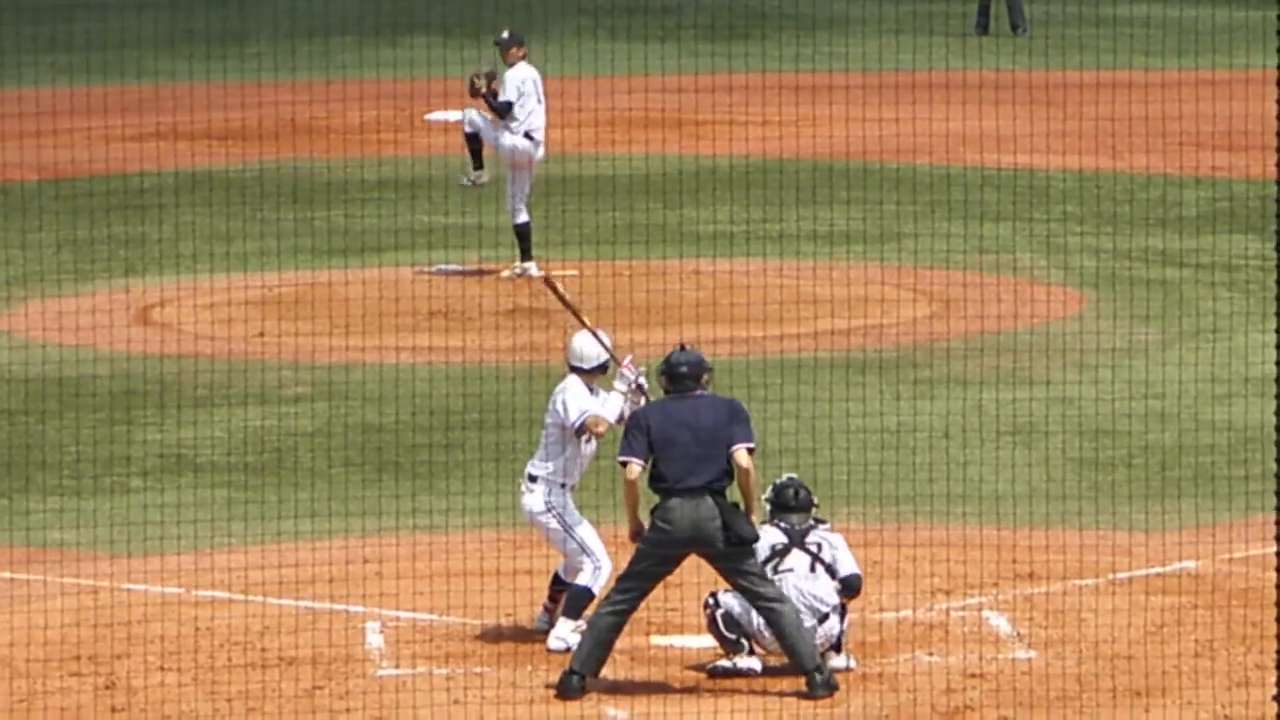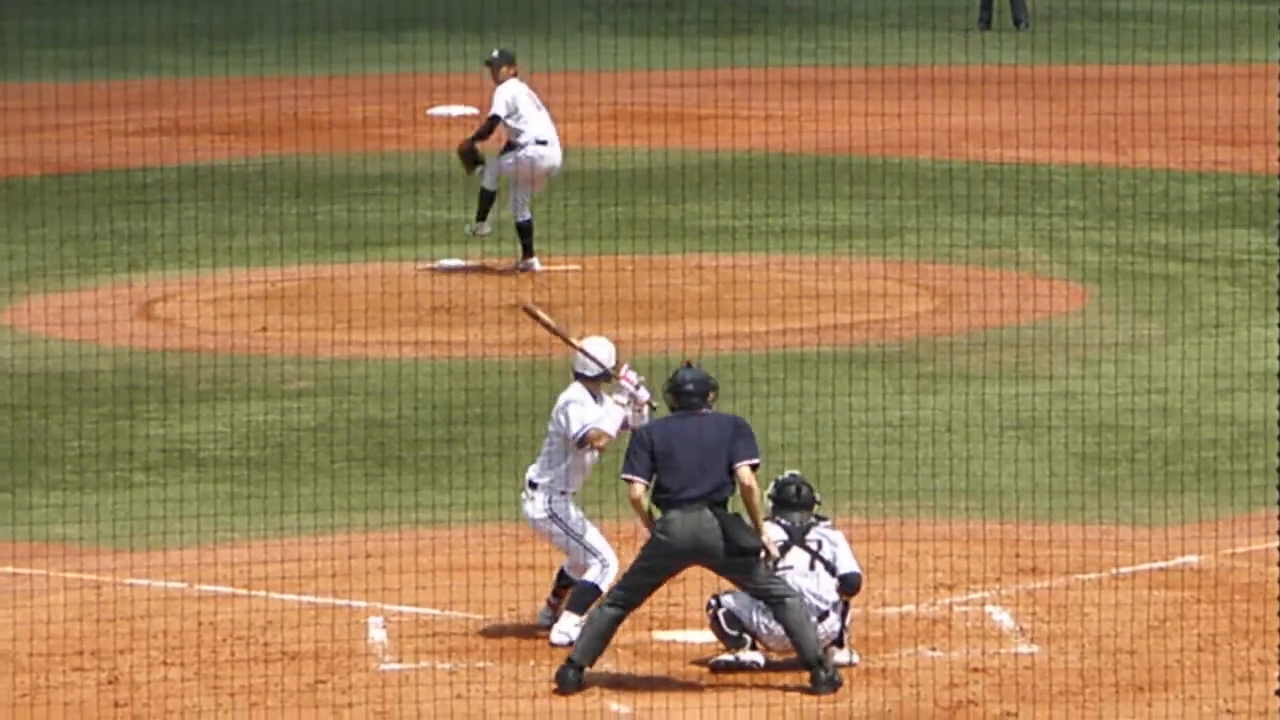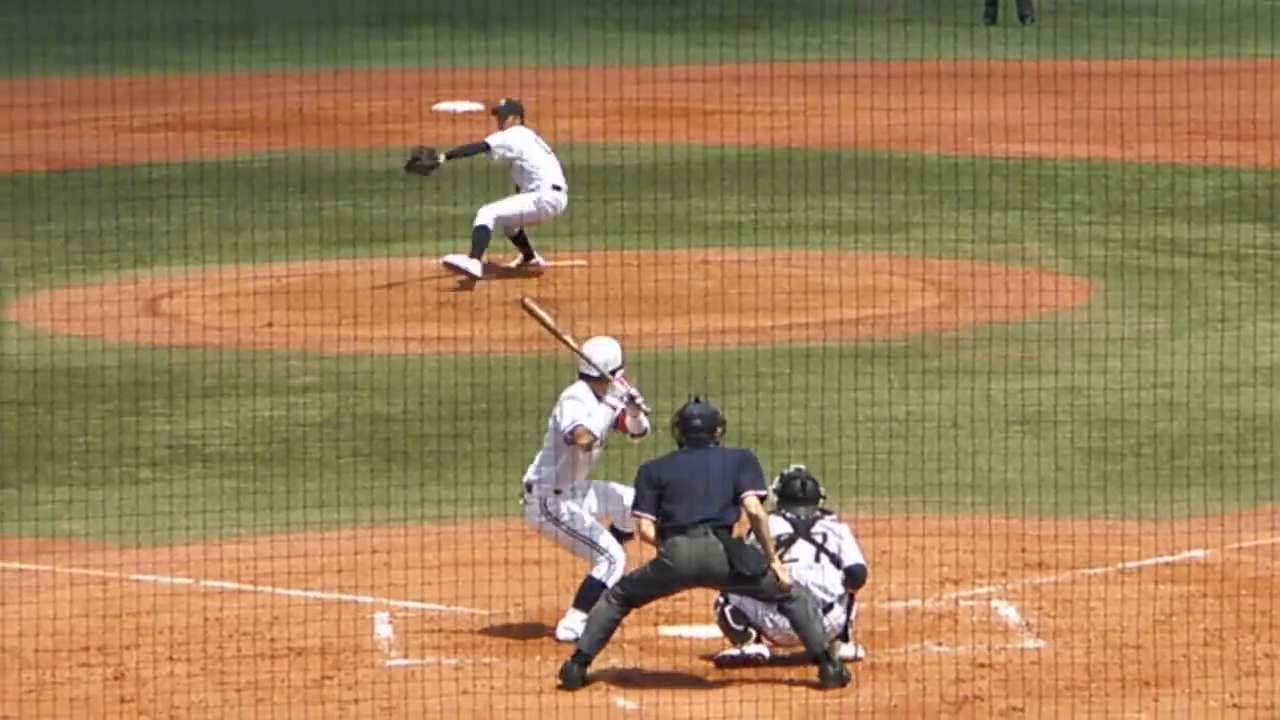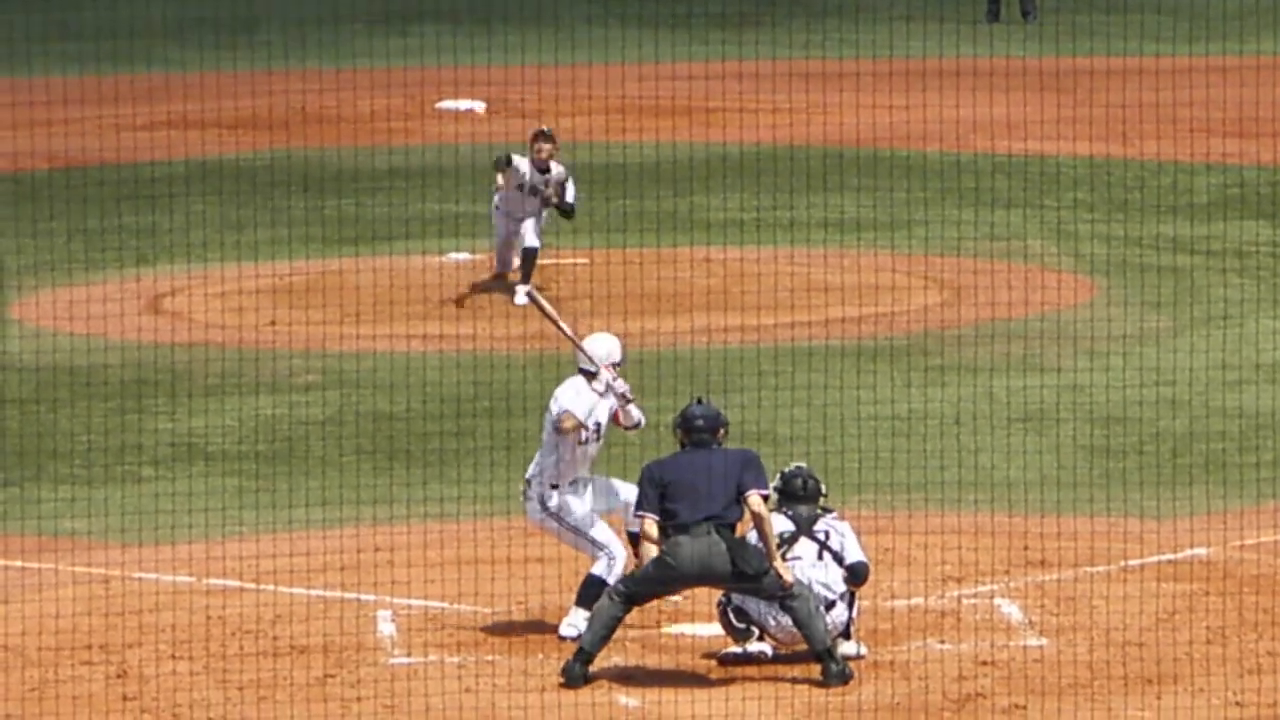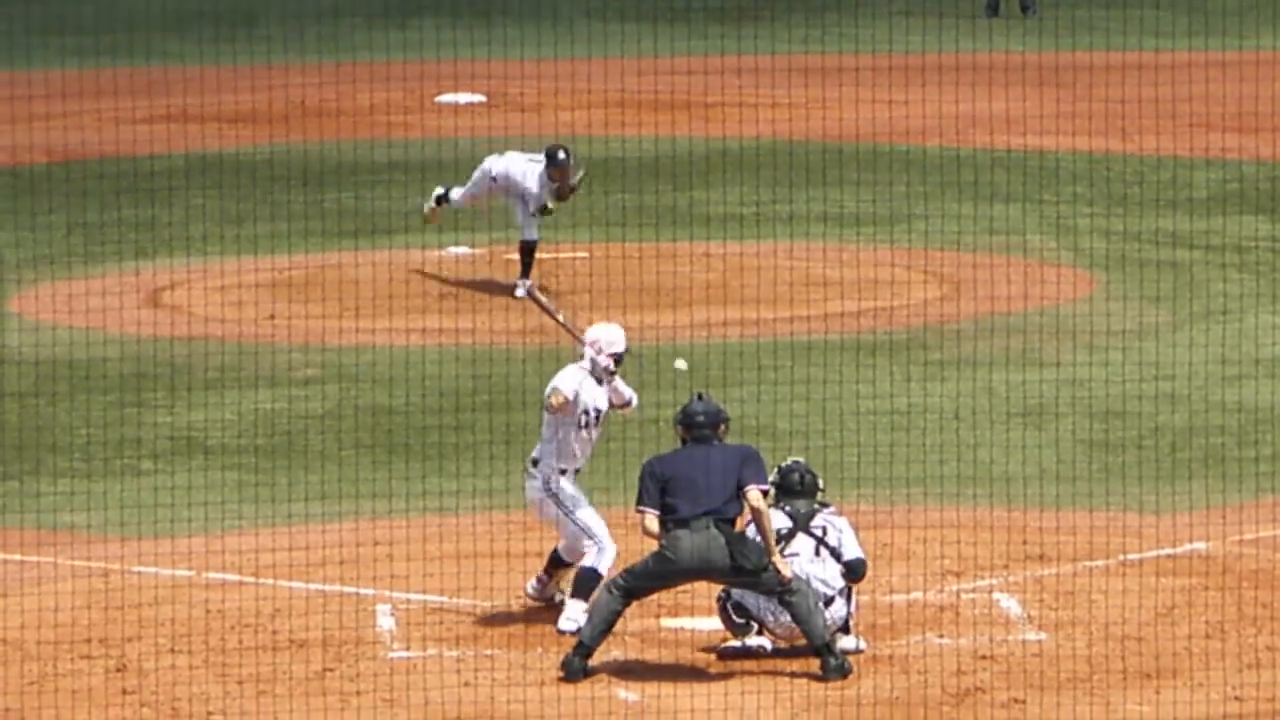
dt=0.3s
person 1, frame 1
left shoulder: (645, 415)
right shoulder: (729, 408)
left elbow: (631, 474)
right elbow: (744, 464)
left wrist: (633, 521)
right wrist: (749, 512)
left hip: (669, 517)
right hip: (716, 516)
left knee: (621, 599)
right knee: (768, 597)
left ankle: (576, 676)
right ankle: (816, 675)
person 1, frame 2
left shoulder: (649, 432)
right shoulder: (733, 425)
left elbow: (636, 493)
right elbow: (747, 482)
right wrist: (760, 531)
left hip: (671, 528)
right hip: (717, 526)
left knee: (619, 599)
right knee: (779, 594)
left ankle: (573, 670)
right ankle: (821, 671)
person 1, frame 3
left shoulder: (654, 468)
right shoulder: (740, 458)
left elbow: (645, 528)
right elbow: (754, 510)
right wrist: (773, 560)
left hip: (675, 555)
right hip: (720, 552)
left knee: (618, 597)
right knee: (790, 593)
left ankle: (577, 665)
right ankle: (829, 666)
person 1, frame 4
left shoulder: (656, 469)
right shoulder: (744, 458)
left elbow: (648, 529)
right elbow: (757, 508)
right wrist: (775, 559)
left hip: (677, 554)
right hip: (723, 552)
left knee: (619, 595)
right knee: (793, 591)
left ankle: (578, 665)
right ankle: (832, 665)
person 1, frame 5
left shoulder: (657, 464)
right shoulder: (744, 454)
left elbow: (649, 524)
right elbow: (756, 503)
right wrist: (774, 554)
left hip: (677, 549)
right hip: (722, 546)
left knee: (618, 590)
right knee: (791, 587)
left ankle: (578, 659)
right ankle: (831, 659)
person 2, frame 1
left shoulder: (591, 393)
right shoulder: (571, 392)
left elbow: (630, 416)
right elbow: (598, 428)
left wrist: (635, 394)
right wrist: (620, 387)
left hip: (551, 493)
right hip: (547, 495)
left knee: (579, 555)
right knee: (597, 563)
left ankle: (550, 616)
right ankle: (562, 634)
person 2, frame 2
left shoulder: (596, 399)
right shoulder: (574, 402)
left elbow: (636, 424)
right elbow: (599, 441)
left wrist: (638, 403)
right wrist: (621, 399)
left hip: (555, 497)
right hip: (547, 501)
left knee: (585, 553)
right knee: (605, 562)
left ankle: (552, 611)
right ankle: (565, 628)
person 2, frame 3
left shoulder: (604, 397)
right shoulder: (574, 399)
left elbow: (638, 431)
right elbow: (583, 440)
left wrist: (635, 409)
right wrist: (611, 402)
left hip: (571, 491)
right hip: (548, 501)
left knee: (631, 501)
right knee: (611, 558)
left ankle: (623, 572)
right ankle: (572, 625)
person 2, frame 4
left shoulder: (603, 393)
right shoulder: (570, 390)
left elbow: (633, 424)
right elbow: (567, 426)
left wrist: (624, 399)
right wrist: (597, 389)
left hip: (576, 486)
right hip: (549, 497)
left knee: (635, 499)
right knee: (612, 555)
right ankle: (575, 623)
person 2, frame 5
left shoulder: (601, 381)
right shoulder: (570, 375)
left elbow: (626, 403)
right elbow: (555, 404)
left wrist: (610, 376)
right wrist: (586, 369)
left hip: (564, 478)
right hip: (549, 480)
left knee: (578, 537)
right knee: (602, 545)
left ankle: (542, 586)
right ankle: (573, 615)
person 3, frame 1
left shoulder: (761, 536)
right shoulder: (831, 537)
right elbow: (853, 586)
right wrist: (839, 595)
left hip: (774, 634)
right hip: (822, 635)
left knee: (716, 602)
right knee: (839, 599)
left ankle: (743, 655)
right ankle: (834, 653)
person 3, frame 2
right shoulder: (831, 535)
right elbow: (852, 584)
left hip: (775, 633)
right hip: (823, 633)
left knee: (718, 604)
right knee: (841, 594)
left ankle: (744, 650)
right ankle: (836, 649)
person 3, frame 3
left shoulder: (766, 526)
right shoulder: (837, 527)
right elbow: (858, 576)
left hip: (780, 626)
right hip: (828, 625)
left knee: (726, 602)
right knee: (846, 590)
left ankle: (750, 644)
right ankle: (842, 643)
person 3, frame 4
right shoulder: (838, 526)
right elbow: (859, 574)
left hip: (782, 625)
right hip: (830, 623)
left knee: (729, 602)
right knee: (847, 588)
left ankle: (753, 642)
right ankle: (843, 641)
person 3, frame 5
right shoulder: (836, 522)
right elbow: (857, 571)
left hip: (781, 621)
right hip: (829, 619)
left knee: (728, 597)
right knee: (844, 582)
left ankle: (752, 636)
right ankle: (843, 636)
person 4, frame 1
left shoulder: (513, 74)
right shoulder: (531, 73)
left elbow: (502, 112)
left wrist: (484, 93)
right wrist: (492, 93)
left hip: (518, 144)
right hip: (534, 148)
left knee: (471, 115)
right knee: (517, 205)
left ankle: (477, 173)
right ankle: (527, 263)
person 4, frame 2
left shoulder: (505, 90)
right shoulder: (522, 90)
left elbow: (490, 127)
right elbow: (515, 137)
left wrist: (469, 142)
left hip: (535, 153)
right hip: (551, 155)
left knee: (490, 171)
right knee: (518, 202)
left ankle: (480, 222)
right ankle: (529, 259)
person 4, frame 3
left shoulder: (508, 136)
right shoulder: (527, 135)
left elbow: (477, 147)
left wrist: (445, 156)
left hip: (549, 198)
right hip: (556, 197)
left knee: (486, 214)
right knee: (507, 219)
left ankle: (474, 263)
right ankle: (531, 258)
person 4, frame 4
left shoulder: (561, 175)
right shoulder: (521, 166)
left elbow: (569, 213)
right elbow: (502, 161)
left wrist: (556, 202)
right wrist: (500, 175)
left hip: (532, 216)
right hip: (504, 213)
left knee: (530, 238)
right knee: (503, 260)
left ankle: (522, 287)
person 4, frame 5
left shoulder: (566, 165)
right shoulder: (535, 187)
left wrist: (564, 193)
left hip: (517, 169)
right hip: (495, 172)
left knee: (530, 230)
right knee: (460, 199)
left ankle: (524, 280)
right ankle: (439, 198)
